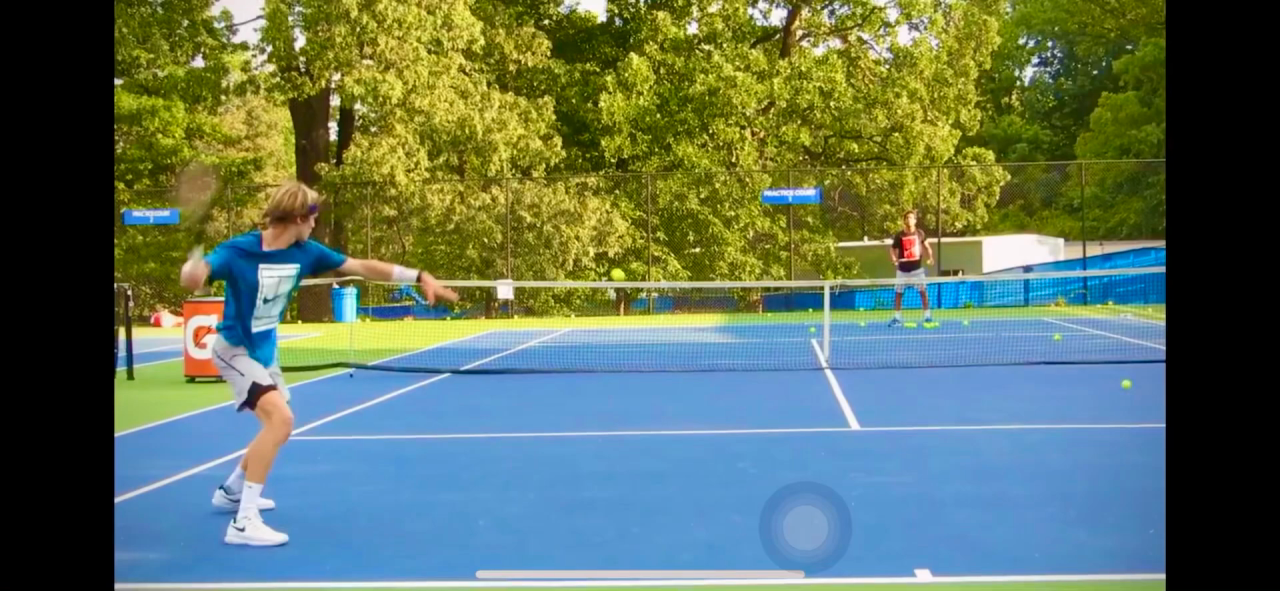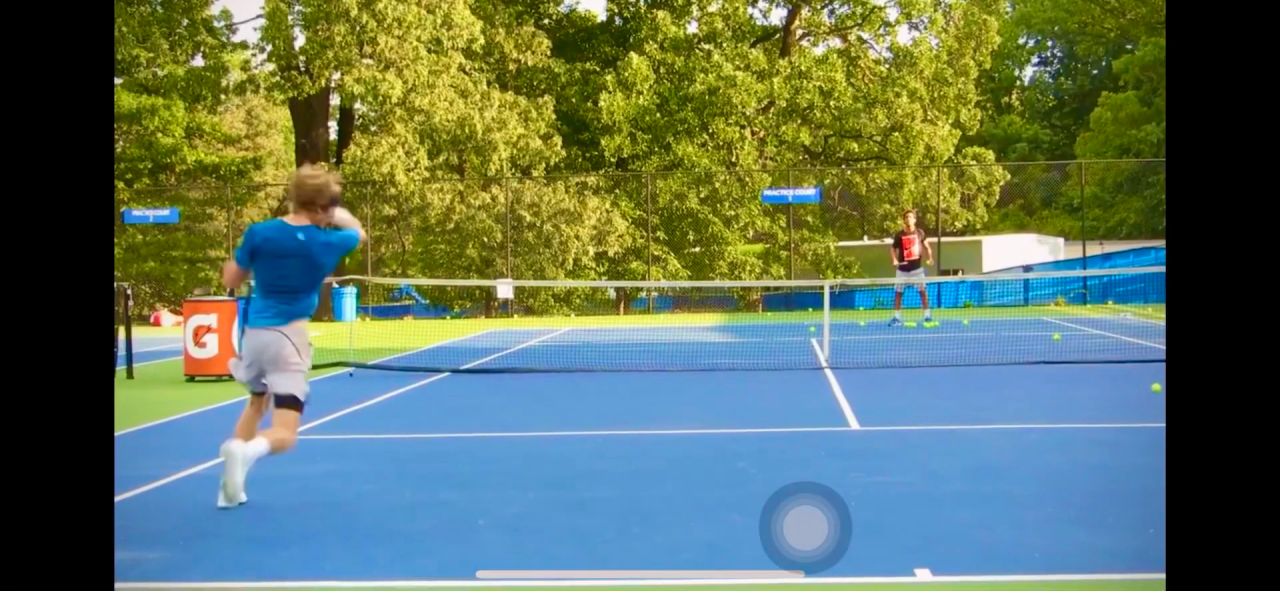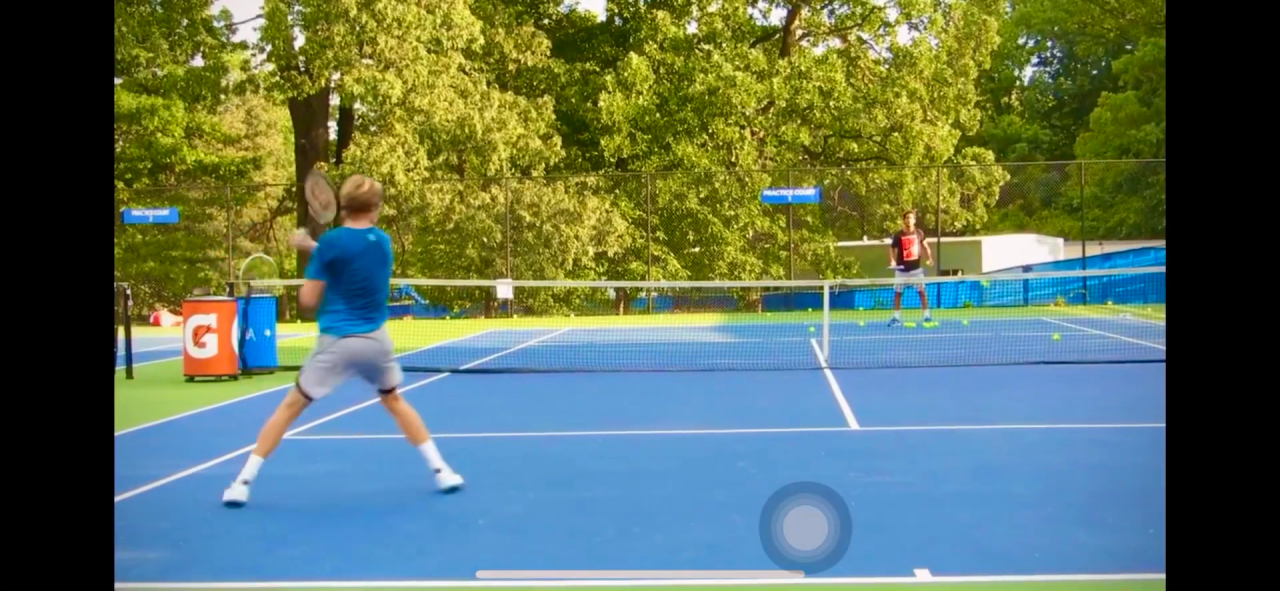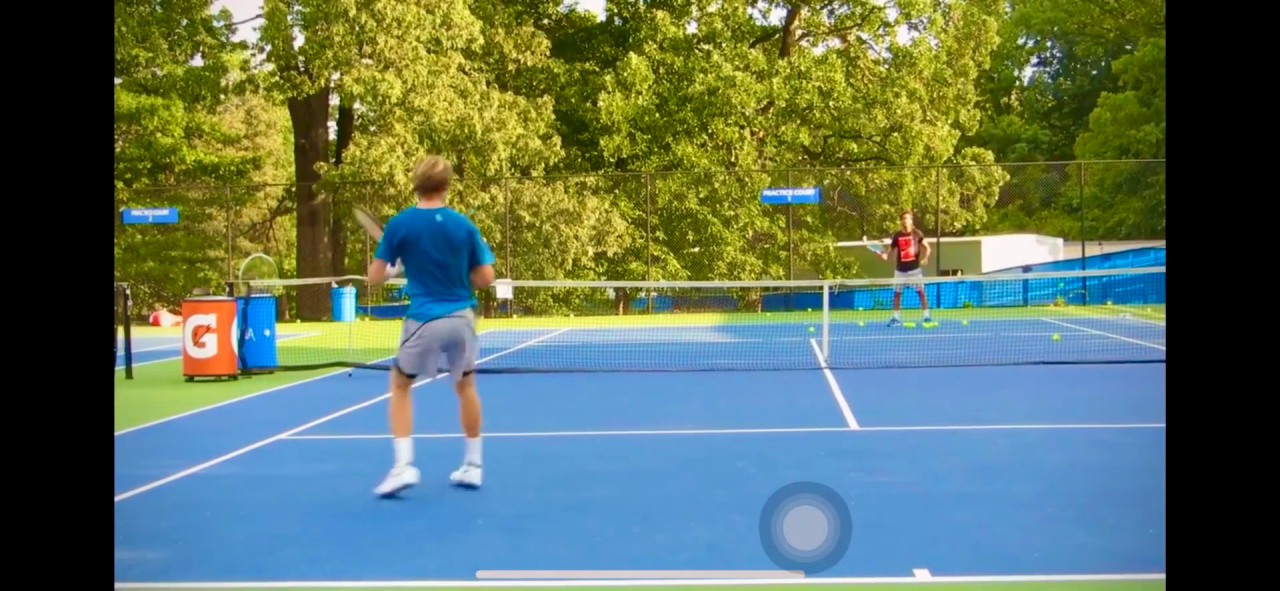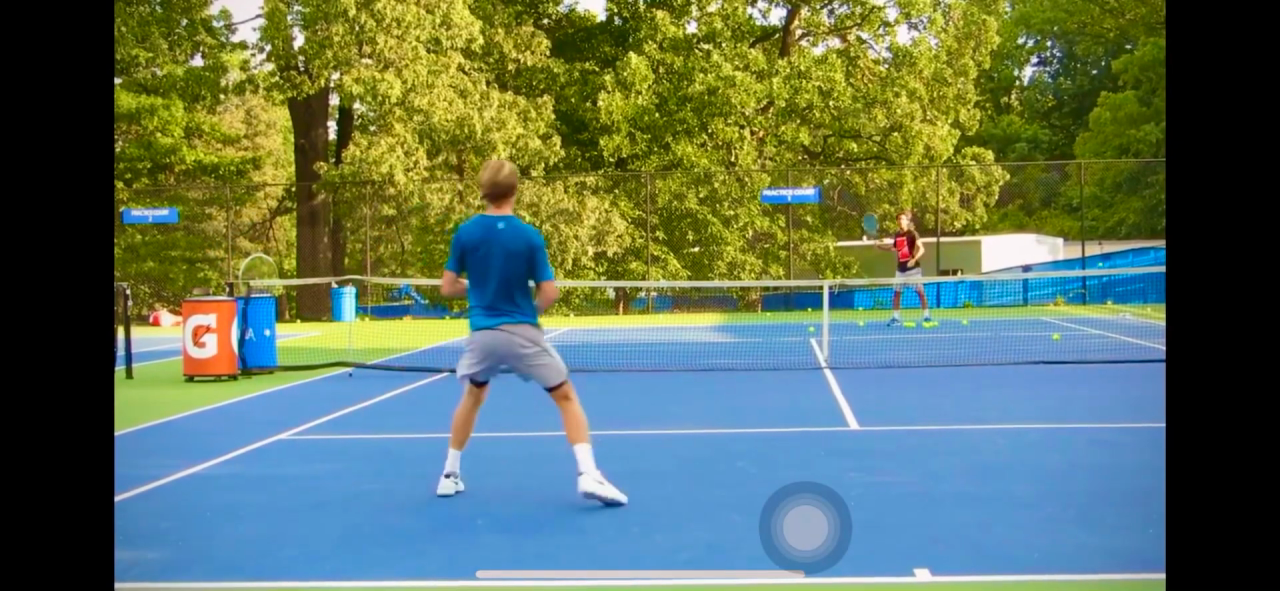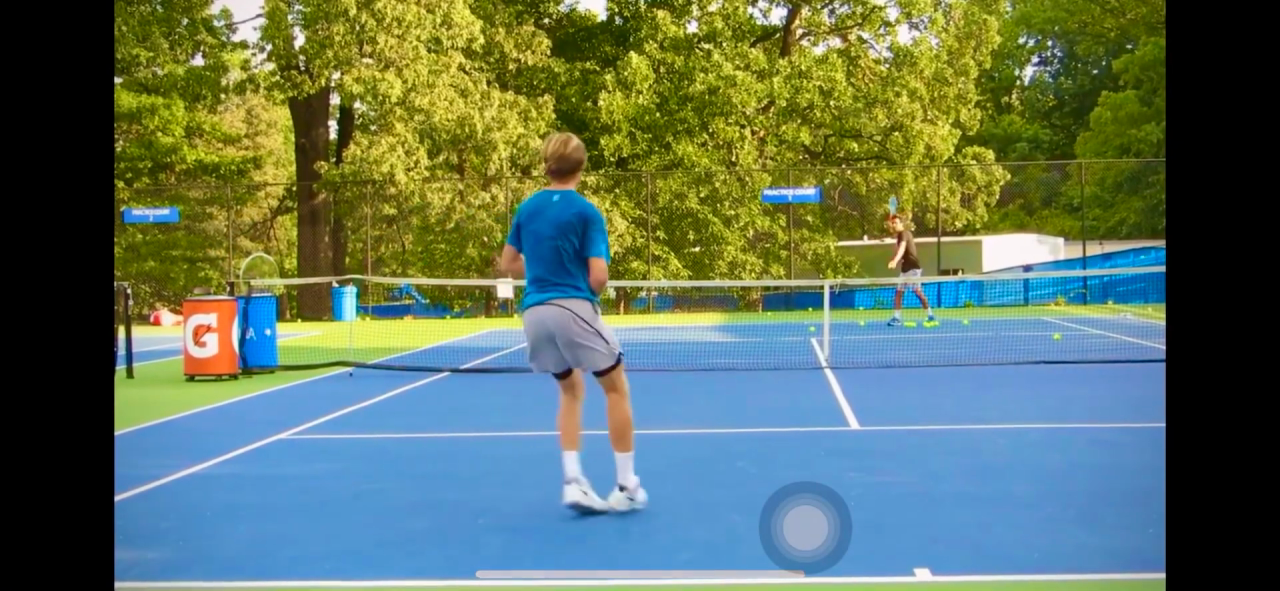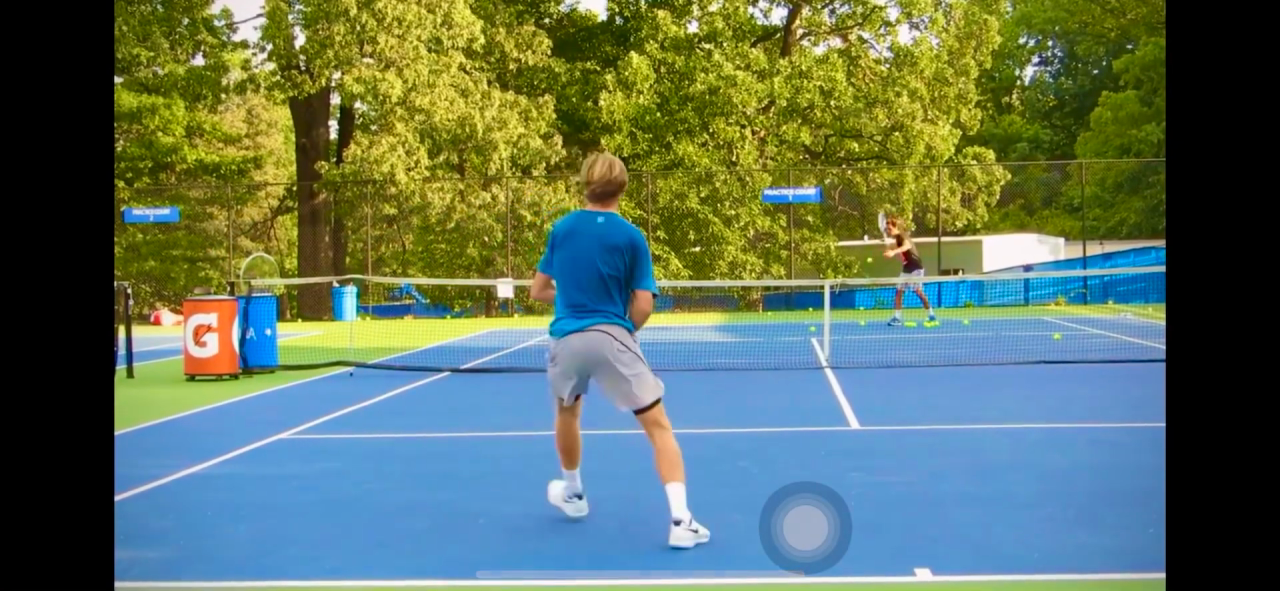
dt=0.3s
person 1, frame 1
left shoulder: (305, 252)
right shoulder: (238, 250)
left elbow: (362, 266)
right elbow: (190, 280)
left wrist: (419, 277)
right wrist: (195, 268)
left hip: (263, 354)
right hip: (234, 351)
left knee: (276, 423)
right knee: (279, 420)
left ankle: (231, 490)
right ankle: (244, 524)
person 1, frame 2
left shoulder: (261, 234)
right shoulder: (323, 243)
left elbow: (230, 281)
right elbow: (359, 234)
right wrist: (340, 214)
left hip: (256, 335)
right hip: (287, 336)
left knee: (258, 404)
right knee: (282, 436)
left ankle: (230, 488)
right ankle: (242, 455)
person 1, frame 3
left shoulder: (331, 242)
right shoulder: (384, 242)
left elbow: (308, 299)
left wrist: (316, 277)
right wrist: (311, 245)
left hip: (338, 343)
right hip: (377, 340)
left knee: (291, 407)
right knee: (394, 401)
left ankle: (243, 483)
right ankle: (440, 469)
person 1, frame 4
left shoulder: (400, 224)
right shoulder: (465, 225)
left elbow: (374, 276)
right elbow: (486, 278)
left wrist: (395, 268)
left hip: (424, 323)
right hip: (461, 318)
left knee: (400, 386)
right knee: (465, 387)
left ankle: (403, 466)
right ankle: (472, 466)
person 1, frame 5
left shoulder: (466, 232)
right shoulder: (529, 236)
left elbow: (448, 286)
right elbow: (549, 295)
left hip: (483, 335)
right hip: (523, 334)
left knee: (471, 399)
right knee: (566, 398)
left ankle: (450, 475)
right ankle: (589, 477)
person 1, frame 6
left shoulder: (527, 208)
right shoulder: (587, 211)
left elbow: (508, 264)
right elbow: (598, 277)
left hip: (535, 314)
right hip: (573, 310)
left knee: (572, 392)
right knee: (617, 391)
left ankle: (574, 483)
right ankle: (625, 486)
person 1, frame 7
left shoulder: (561, 229)
right shoulder: (631, 237)
left elbow: (539, 292)
right elbow: (643, 307)
left hip: (565, 342)
right hip: (610, 340)
left knee: (566, 410)
right knee: (659, 429)
left ankle: (573, 493)
right ankle: (681, 522)
